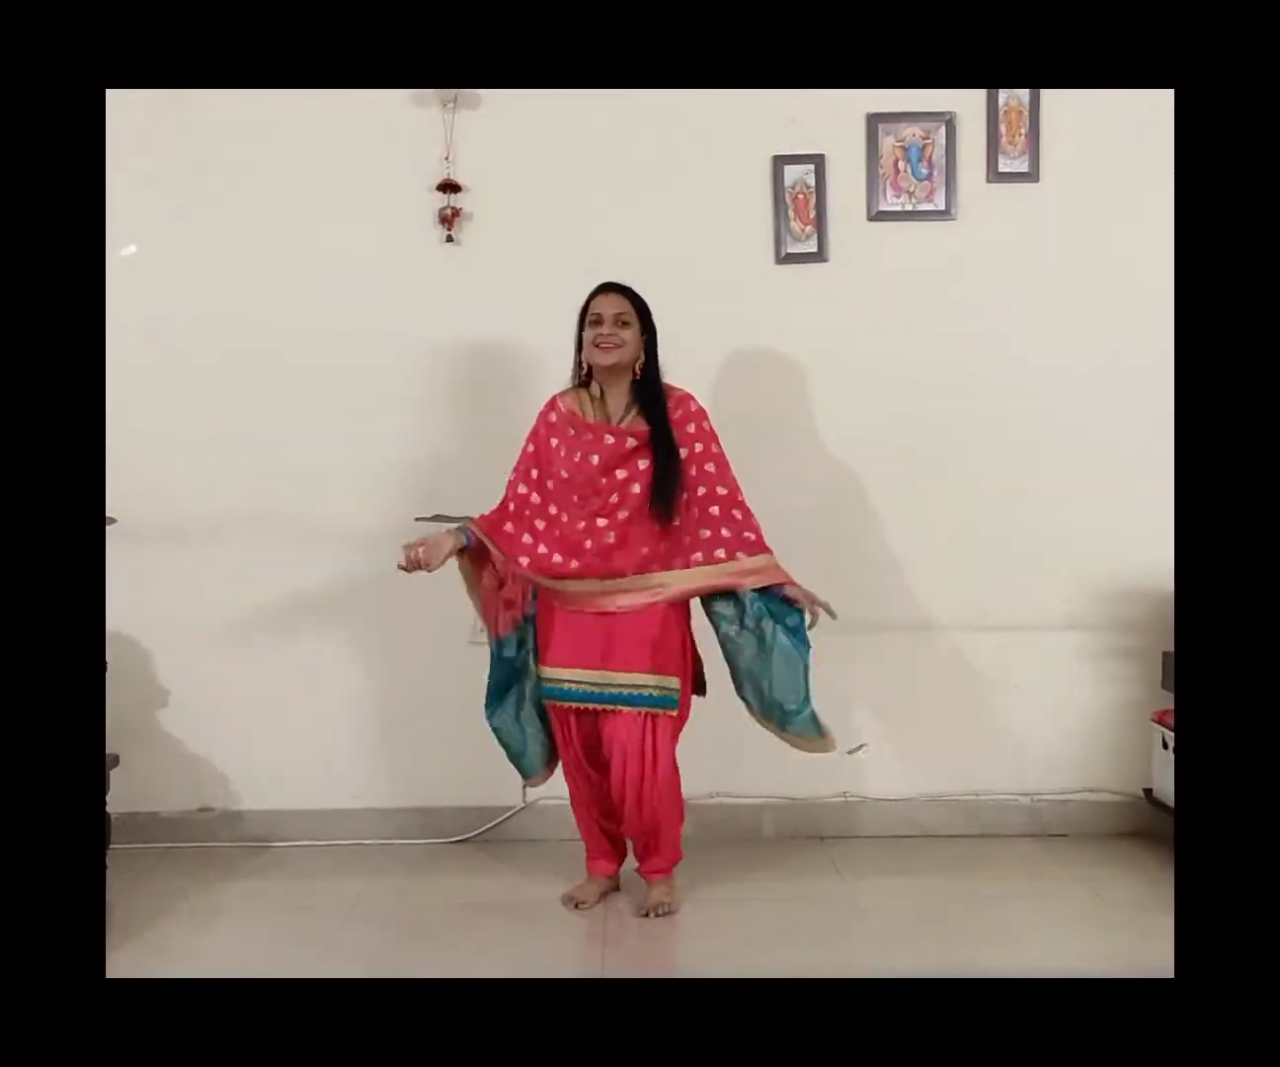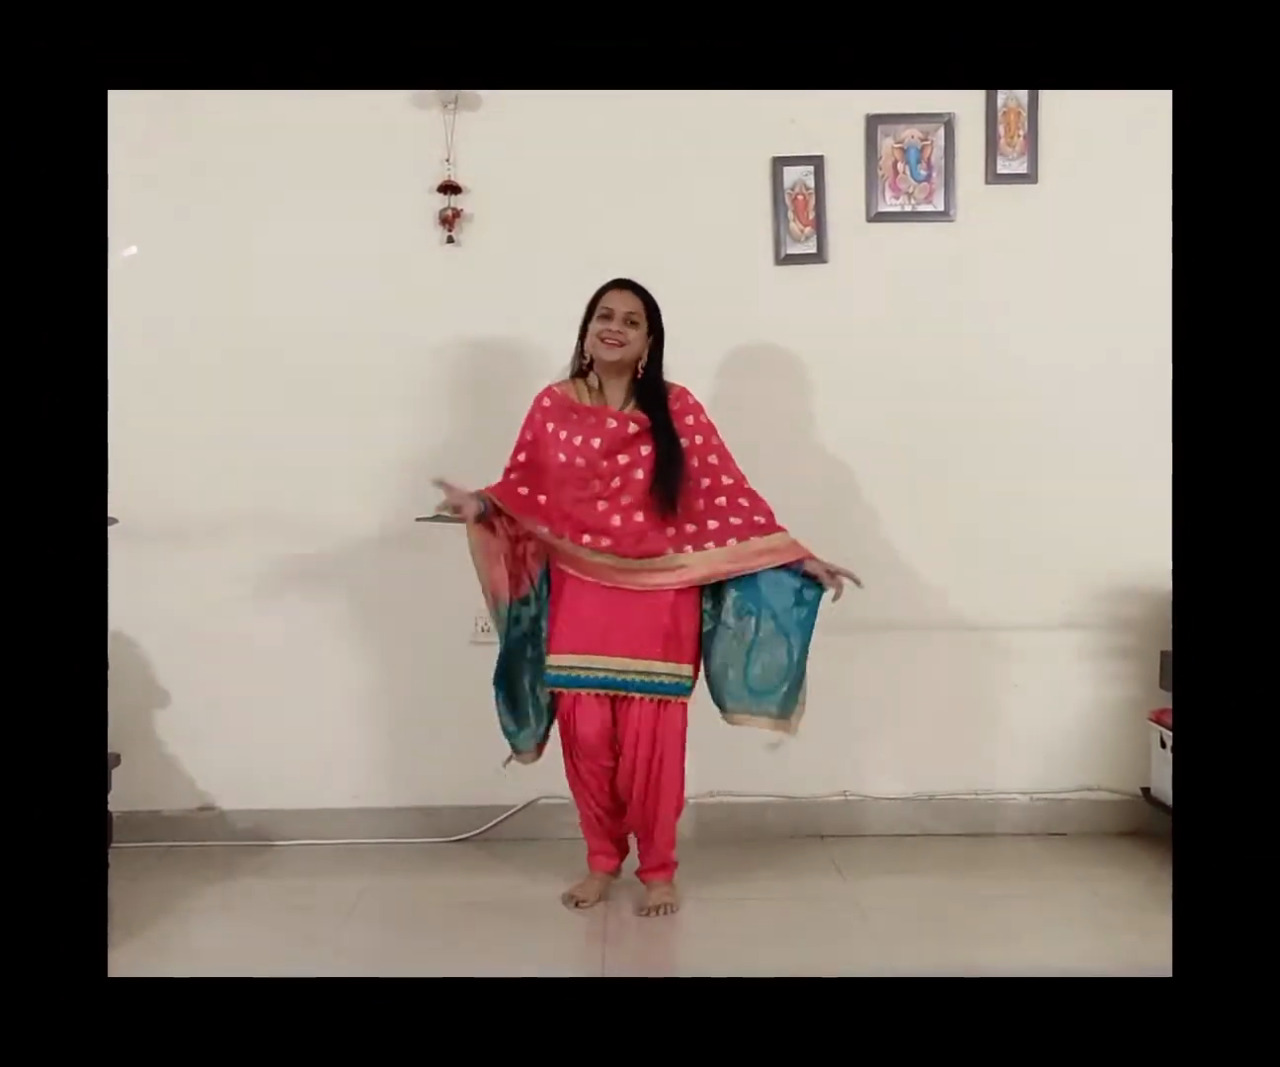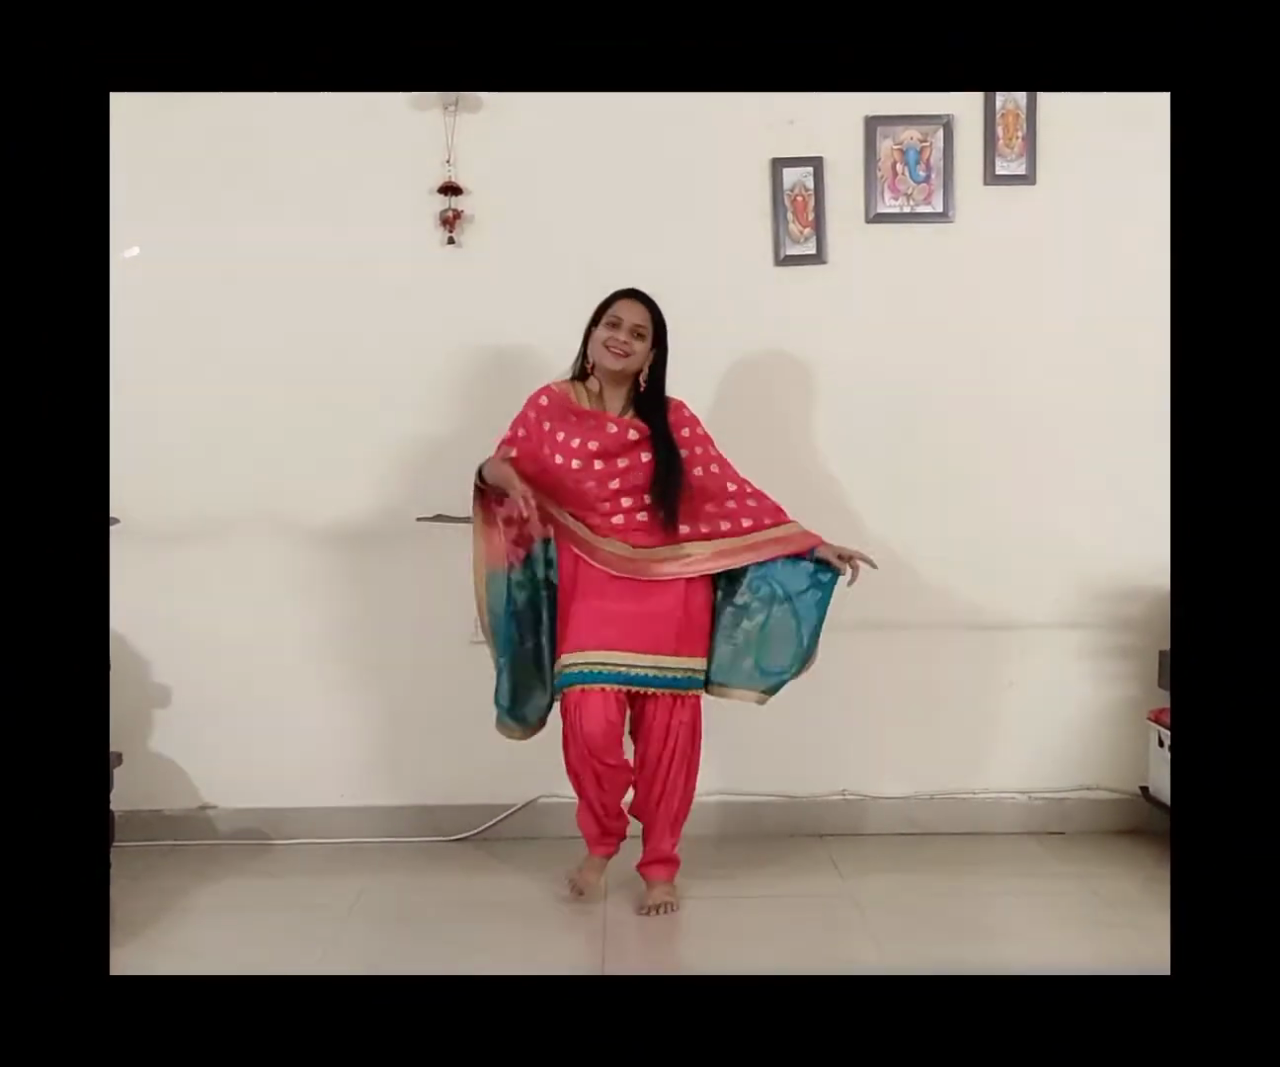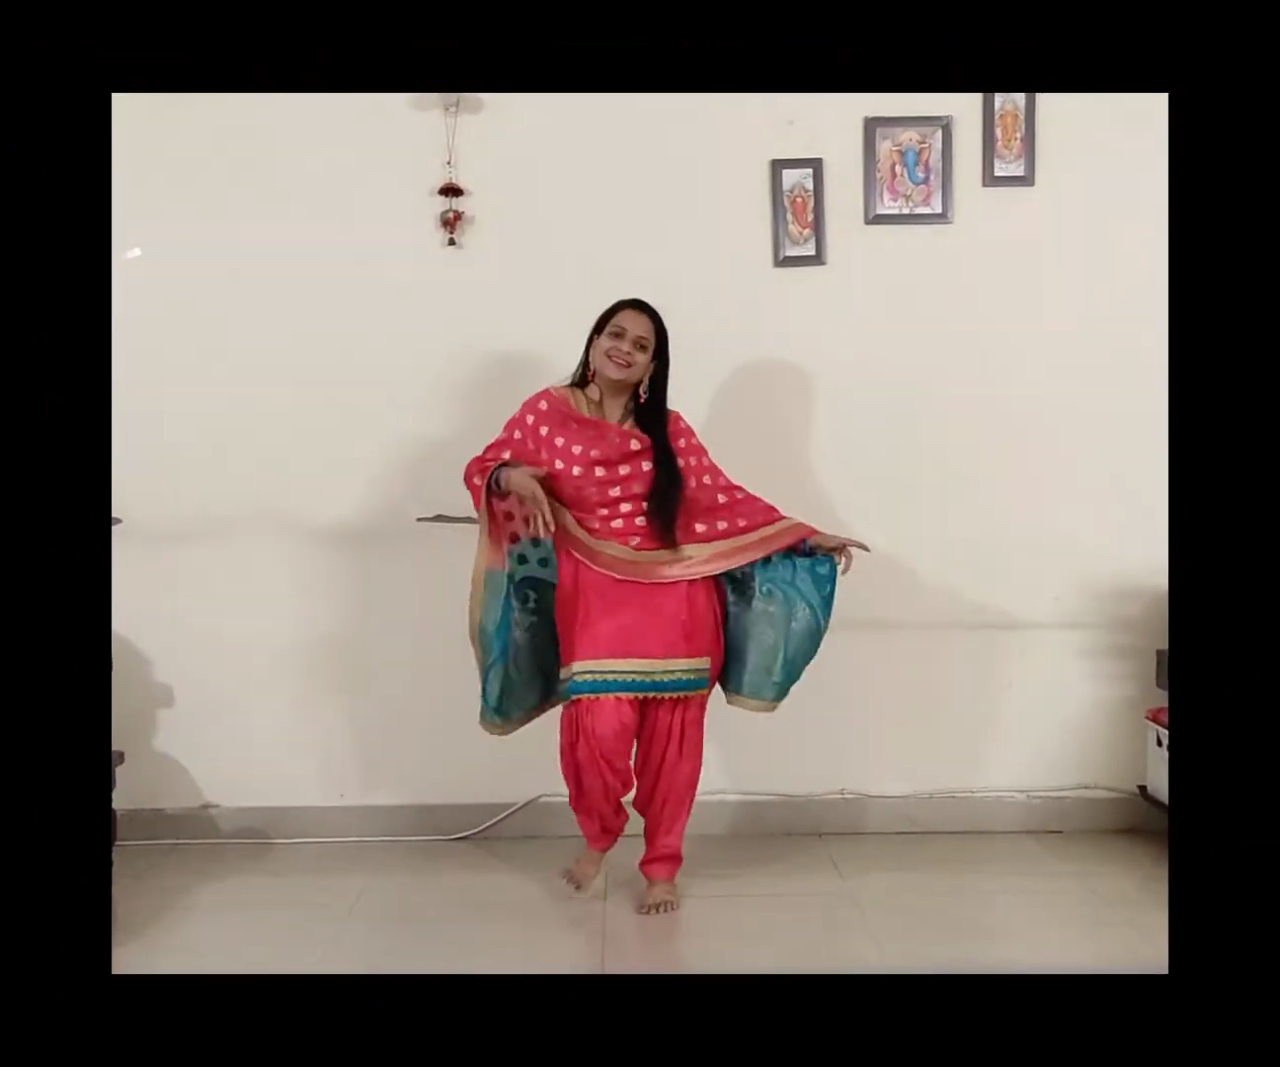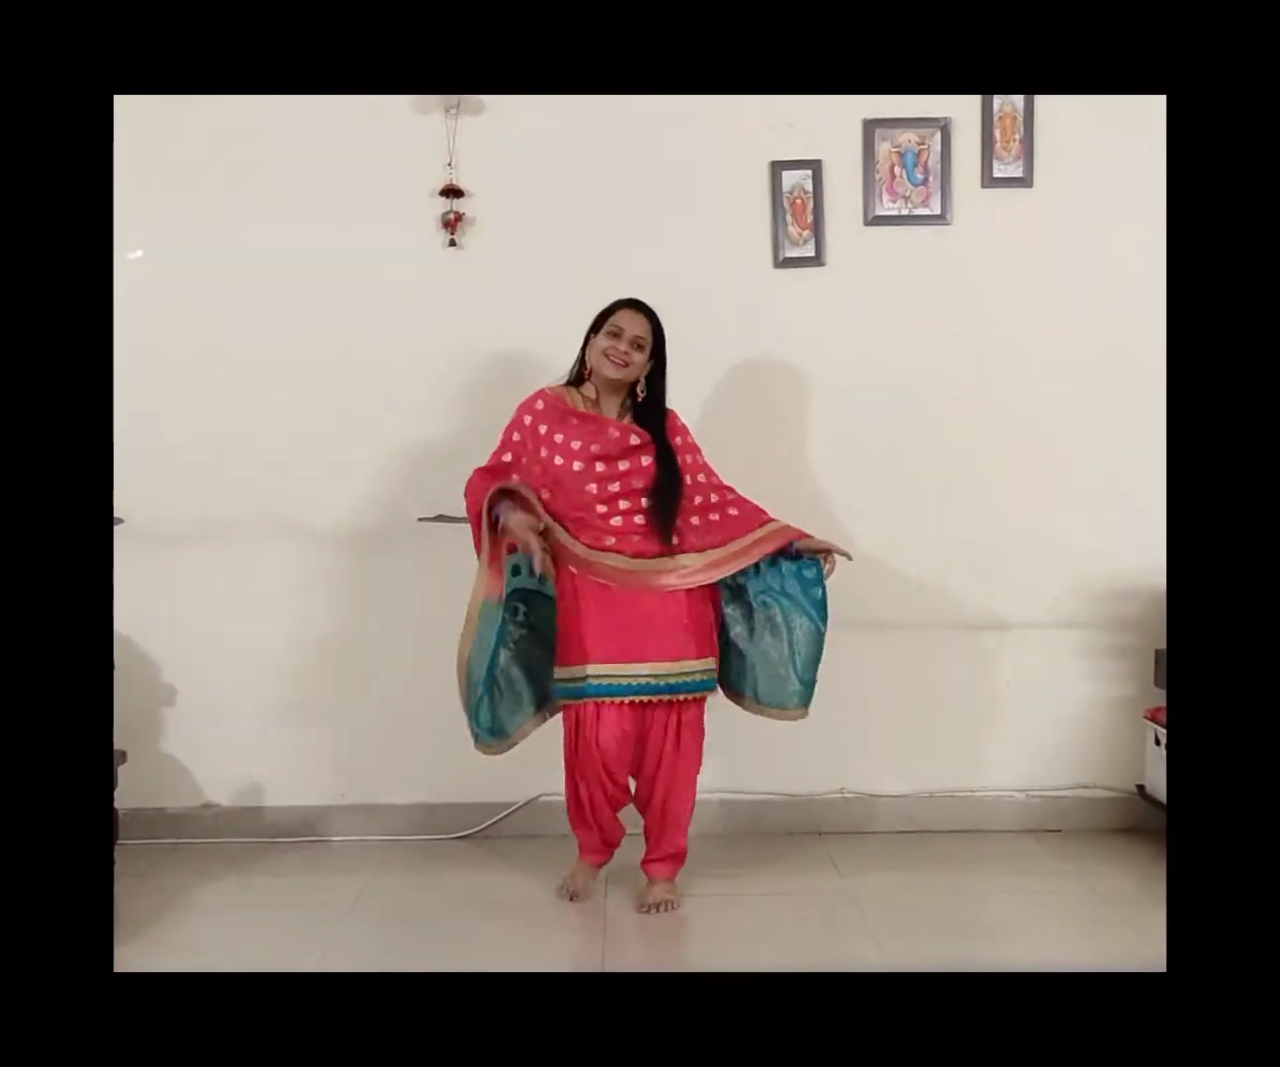
dt=0.1s
person 1, frame 1
left shoulder: (678, 413)
right shoulder: (557, 416)
left elbow: (718, 506)
right elbow: (520, 513)
left wrist: (774, 578)
right wrist: (452, 541)
left hip: (650, 608)
right hip: (572, 610)
left knee: (637, 746)
right knee: (580, 747)
left ankle: (658, 869)
right ankle: (601, 864)
person 1, frame 2
left shoulder: (676, 408)
right shoulder: (551, 405)
left elbow: (725, 491)
right elbow: (520, 488)
left wrist: (795, 554)
right wrist: (476, 506)
left hip: (659, 598)
right hip: (580, 598)
left knee: (652, 740)
right knee: (586, 735)
left ankle: (659, 868)
right ankle: (603, 855)
person 1, frame 3
left shoulder: (671, 419)
right shoulder: (550, 405)
left elbow: (730, 493)
right elbow: (510, 468)
left wrist: (813, 543)
right wrist: (494, 474)
left hip: (672, 597)
right hip: (594, 596)
left knee: (668, 736)
right knee: (590, 727)
left ankle: (660, 867)
right ankle: (600, 844)
person 1, frame 4
left shoulder: (668, 428)
right shoulder: (547, 410)
left elbow: (721, 499)
right elbow: (489, 467)
left wrist: (806, 536)
right wrist: (515, 479)
left hip: (674, 597)
right hip: (595, 599)
left knee: (672, 741)
right knee: (595, 734)
left ankle: (661, 865)
right ankle: (599, 835)
person 1, frame 5
left shoulder: (664, 427)
right shoulder: (543, 411)
left elbow: (712, 501)
right elbow: (492, 480)
left wrist: (792, 539)
right wrist: (507, 508)
left hip: (672, 604)
right hip: (592, 605)
left knee: (671, 742)
right knee: (599, 739)
left ankle: (662, 865)
right ankle: (592, 850)
